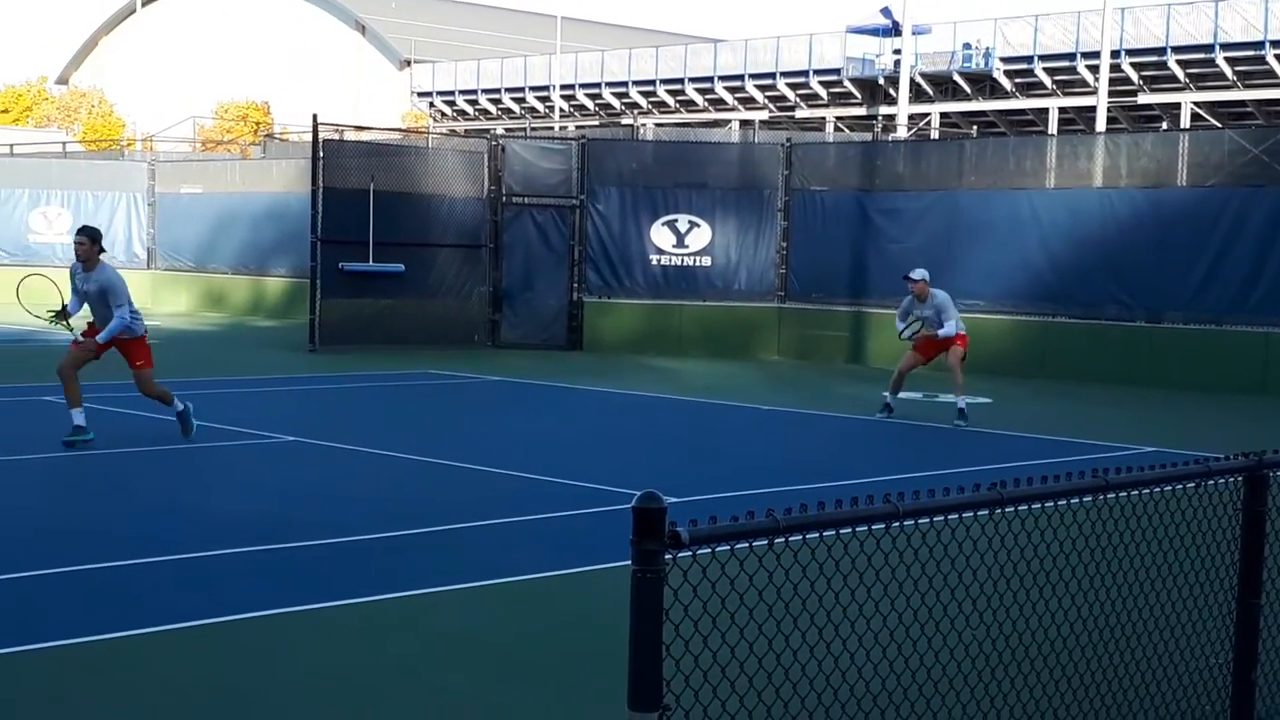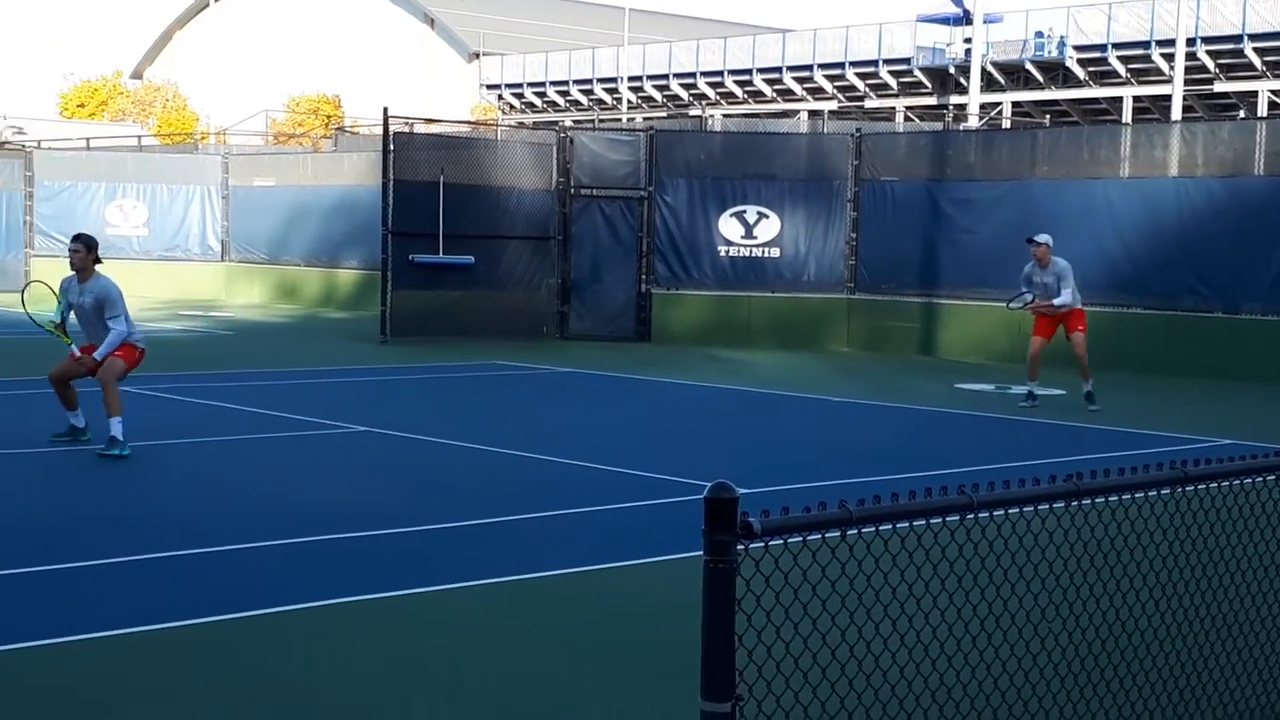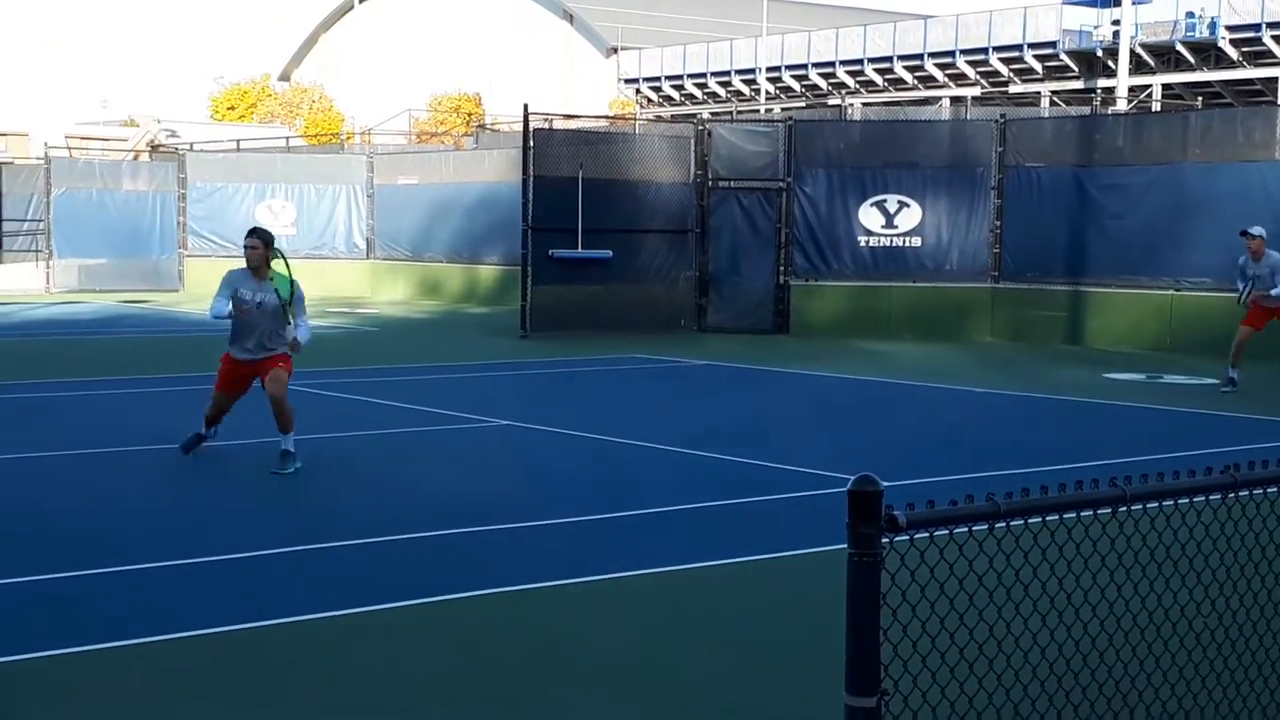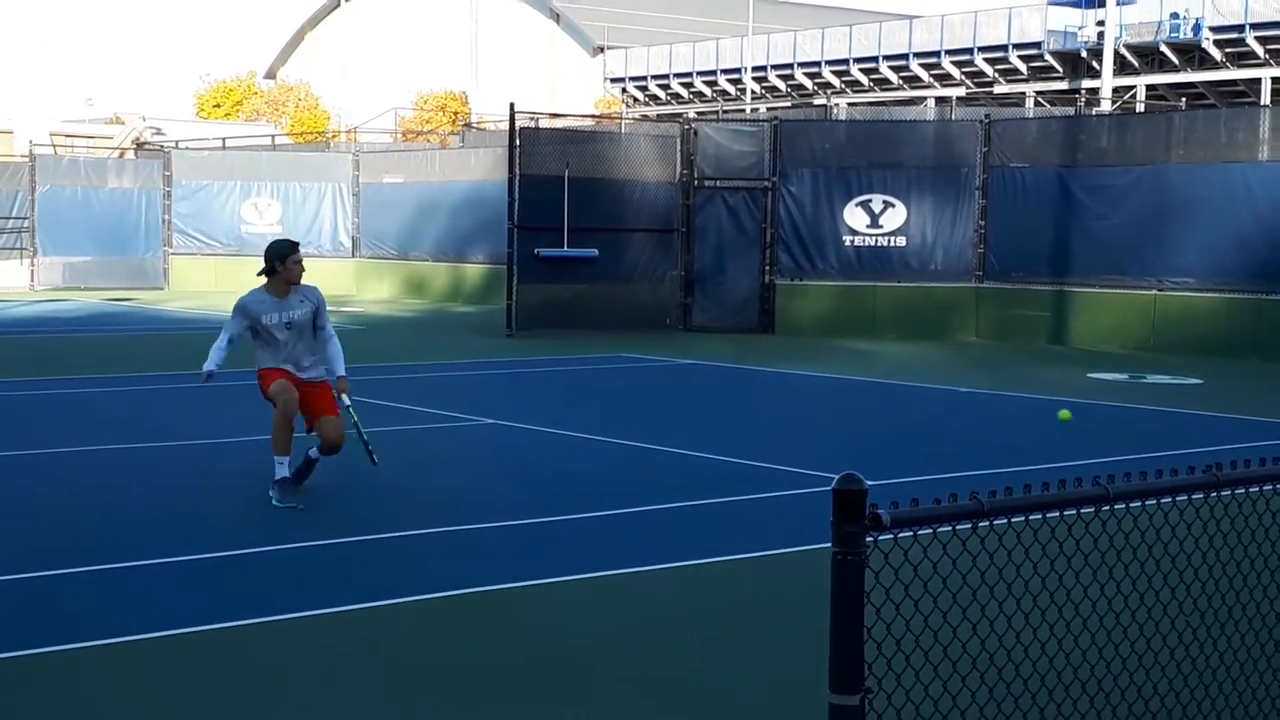
dt=0.5s
person 1, frame 1
left shoulder: (110, 279)
right shoulder: (75, 270)
left elbow: (122, 319)
right elbow: (77, 297)
left wrist: (98, 341)
right wrist: (68, 312)
left hip: (130, 332)
right hip: (100, 328)
left knee: (146, 387)
right knee: (64, 369)
left ankle: (181, 410)
right ankle: (80, 427)
person 1, frame 2
left shoulder: (106, 289)
right shoulder: (67, 284)
left elbow: (120, 330)
right elbow: (63, 313)
left wrist: (97, 358)
right wrist: (61, 326)
left hip: (127, 344)
right hip: (98, 345)
left knee: (105, 376)
right knee: (56, 377)
left ankle: (117, 439)
right ankle: (79, 427)
person 1, frame 3
right shoulder: (233, 278)
left elbow: (302, 322)
right elbow: (214, 311)
left wrist: (298, 339)
right wrist: (231, 311)
left hip: (274, 356)
right hip: (237, 356)
left knee: (277, 392)
right knee: (216, 412)
left ankle: (288, 452)
right ankle: (206, 431)
person 1, frame 4
left shoulder: (311, 296)
right shoulder: (250, 303)
left elbow: (329, 336)
right elbow: (225, 340)
left wrist: (340, 375)
right wrist: (210, 367)
left hip: (314, 377)
right hip: (275, 374)
left knee: (334, 442)
right knee: (289, 397)
left ankle: (312, 455)
right ankle: (281, 480)
